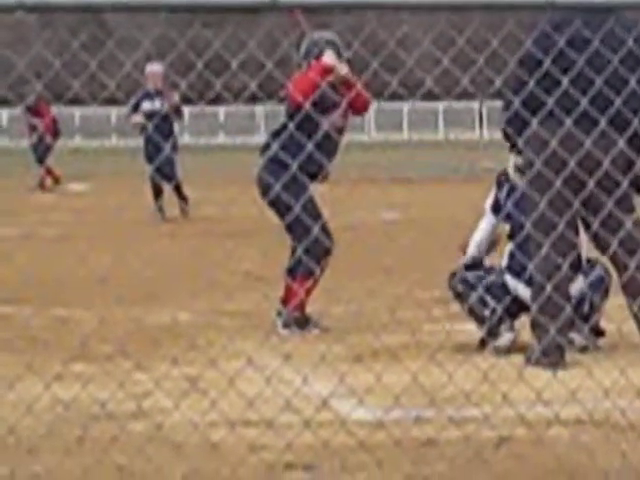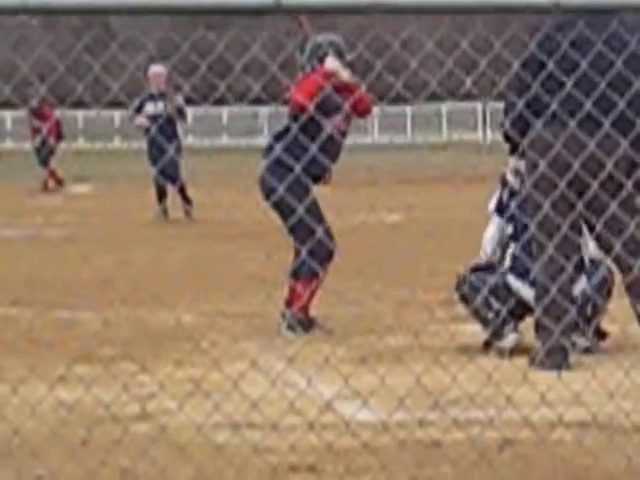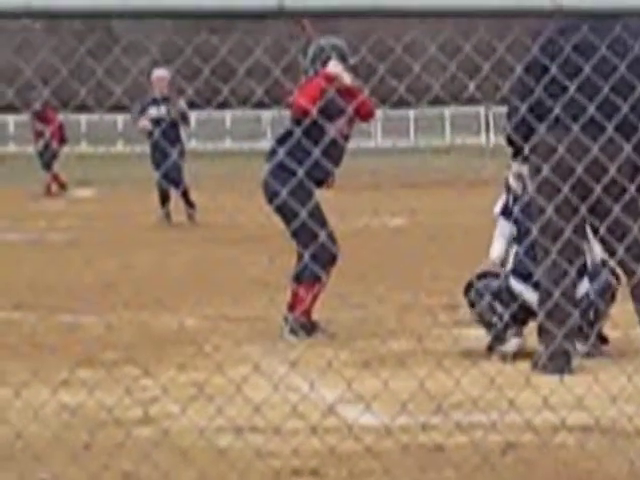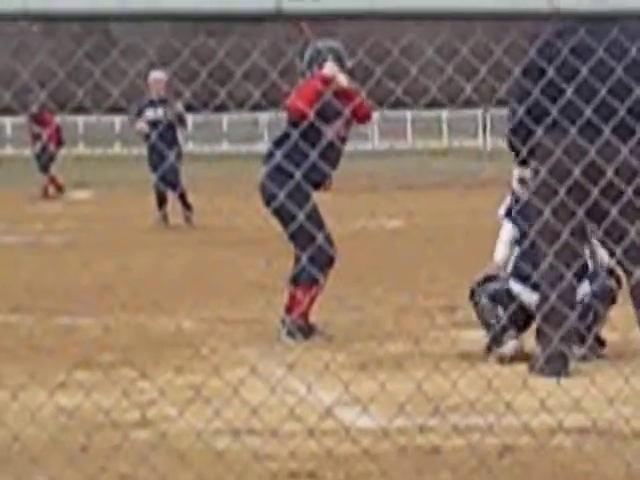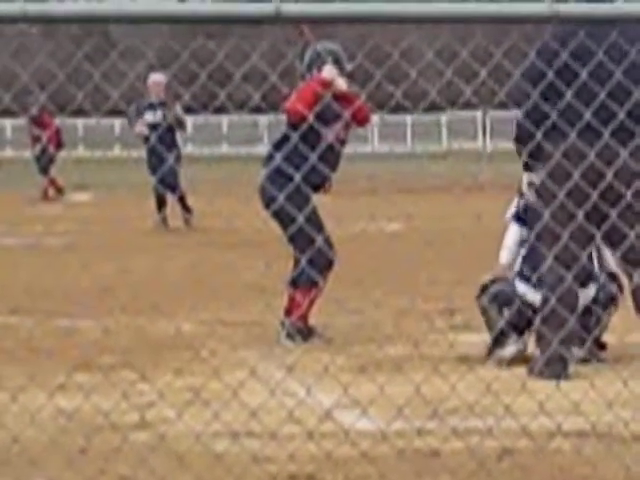
dt=0.1s
person 1, frame 1
left shoulder: (555, 27)
left elbow: (519, 88)
left wrist: (516, 142)
left hip: (550, 143)
right hip: (610, 148)
left knee: (550, 246)
left ankle: (549, 345)
person 1, frame 2
left shoulder: (558, 29)
left elbow: (521, 90)
left wrist: (518, 144)
left hip: (554, 145)
left knee: (553, 248)
left ankle: (552, 347)
person 1, frame 3
left shoulder: (561, 32)
left elbow: (526, 95)
left wrist: (521, 151)
left hip: (561, 149)
left knee: (558, 252)
left ankle: (556, 350)
person 1, frame 4
left shoulder: (559, 35)
left elbow: (525, 98)
left wrist: (522, 155)
left hip: (561, 152)
left knee: (558, 254)
left ankle: (553, 353)
person 1, frame 5
left shoulder: (560, 40)
left elbow: (534, 104)
left wrist: (531, 162)
left hip: (568, 158)
left knee: (560, 258)
left ankle: (553, 357)
person 2, frame 1
left shoulder: (337, 90)
right shoulder: (308, 83)
left elbow: (363, 105)
right elbow: (295, 97)
left wrist: (346, 78)
right wrist: (322, 69)
left hip: (293, 177)
right hip: (281, 175)
left knee: (310, 241)
right knee: (317, 243)
left ankle: (289, 308)
right ankle: (292, 313)
person 2, frame 2
left shoulder: (339, 93)
right shoulder: (311, 86)
left elbow: (365, 108)
right elbow: (298, 101)
left wrist: (348, 82)
right wrist: (325, 73)
left hip: (296, 179)
right hip: (283, 177)
left knee: (313, 244)
right knee: (319, 246)
left ankle: (294, 310)
right ankle: (296, 315)
person 2, frame 3
left shoulder: (343, 96)
right shoulder: (314, 89)
left elbow: (368, 113)
right elbow: (299, 106)
left wrist: (350, 87)
right wrist: (327, 77)
left hip: (299, 184)
right hip: (286, 181)
left knee: (315, 248)
right knee: (323, 249)
left ankle: (296, 314)
right ankle: (298, 319)
person 2, frame 4
left shoulder: (339, 98)
right shoulder: (310, 91)
left elbow: (364, 115)
right elbow: (295, 109)
left wrist: (347, 88)
right wrist: (323, 79)
left hip: (296, 186)
right hip: (283, 184)
left knee: (312, 250)
right knee: (320, 252)
left ankle: (293, 317)
right ankle: (295, 322)
person 2, frame 5
left shoulder: (339, 102)
right shoulder: (309, 94)
left elbow: (364, 118)
right elbow: (293, 111)
left wrist: (345, 92)
right wrist: (321, 82)
left hip: (297, 189)
right hip: (283, 186)
left knee: (311, 253)
right knee: (319, 254)
left ankle: (292, 319)
right ankle: (295, 324)
person 3, frame 1
left shoulder: (505, 186)
left elbow: (478, 244)
left hip: (519, 290)
right hip: (569, 292)
left knee: (462, 278)
right knee: (600, 270)
left ankle: (499, 328)
right ankle: (582, 328)
person 3, frame 2
left shoulder: (508, 189)
left elbow: (488, 252)
right elbow: (590, 252)
left hip: (523, 291)
right hip: (571, 293)
left knee: (469, 279)
right knee: (602, 270)
left ankle: (503, 329)
right ankle: (584, 330)
person 3, frame 3
left shoulder: (514, 195)
left elbow: (497, 256)
right elbow: (597, 255)
left hip: (526, 292)
right hip: (574, 292)
left knee: (477, 285)
right knee: (607, 275)
left ankle: (506, 334)
right ankle: (587, 336)
person 3, frame 4
left shoulder: (518, 198)
left elbow: (501, 259)
right elbow: (605, 263)
left hip: (526, 295)
right hip: (575, 296)
left knee: (482, 289)
right knee: (609, 279)
left ankle: (506, 336)
right ankle: (584, 338)
person 3, frame 5
left shoulder: (525, 201)
left elbow: (505, 261)
right elbow: (609, 267)
left hip: (532, 297)
right hip: (581, 295)
left knee: (490, 291)
right knee: (611, 284)
left ankle: (508, 339)
right ankle: (586, 342)
person 4, frame 1
left shoulder: (169, 94)
right shoulder: (141, 96)
left elbow: (179, 116)
right elbow: (132, 114)
left wrist: (172, 103)
right wrist: (135, 118)
left hip: (167, 139)
right hip: (150, 139)
left knee: (169, 172)
right knee: (155, 172)
left ankle: (183, 200)
right ankle: (158, 206)
person 4, frame 2
left shoulder: (172, 96)
right shoulder: (144, 98)
left elbow: (182, 117)
right elbow: (135, 115)
left wrist: (175, 105)
right wrist: (138, 120)
left hip: (171, 141)
right hip: (154, 141)
left knee: (172, 174)
right knee: (159, 174)
left ankle: (187, 202)
right ankle: (162, 208)
person 4, frame 3
left shoulder: (175, 101)
right shoulder: (147, 102)
left elbow: (186, 122)
right elbow: (138, 118)
left wrist: (178, 110)
right wrist: (141, 123)
left hip: (174, 145)
right hip: (157, 145)
left knee: (175, 177)
right knee: (162, 177)
left ankle: (189, 206)
right ankle: (165, 211)
person 4, frame 4
left shoulder: (172, 103)
right shoulder: (144, 104)
left elbow: (183, 124)
right elbow: (136, 120)
left wrist: (175, 112)
right wrist: (138, 125)
left hip: (171, 147)
right hip: (154, 147)
left knee: (173, 179)
right knee: (159, 180)
left ankle: (187, 208)
right ankle: (162, 214)
person 4, frame 5
left shoulder: (171, 105)
right shoulder: (142, 106)
left elbow: (182, 126)
right elbow: (133, 119)
left wrist: (174, 116)
right wrist: (137, 127)
left hip: (171, 149)
right hip: (153, 150)
left knee: (172, 182)
right knee: (158, 182)
left ankle: (186, 211)
right ankle: (162, 216)
